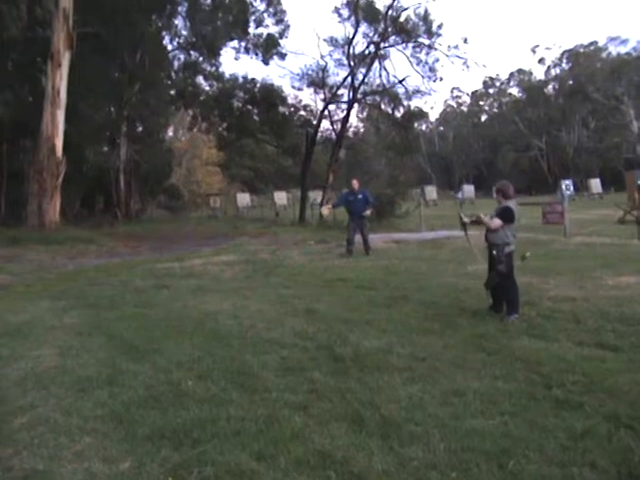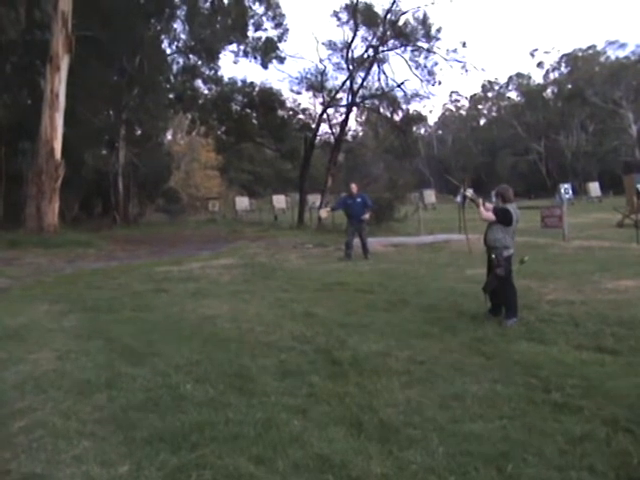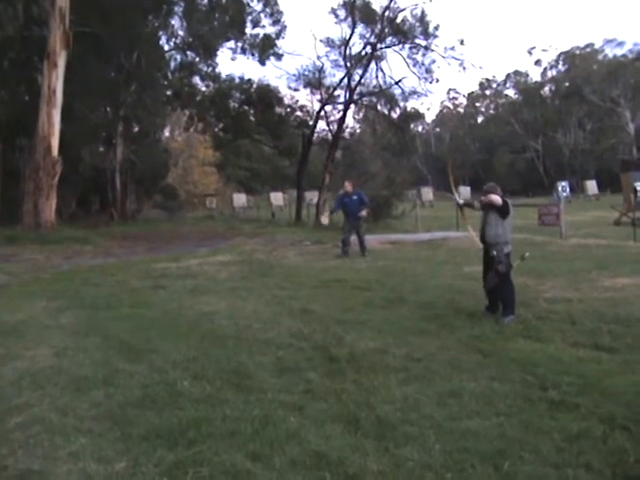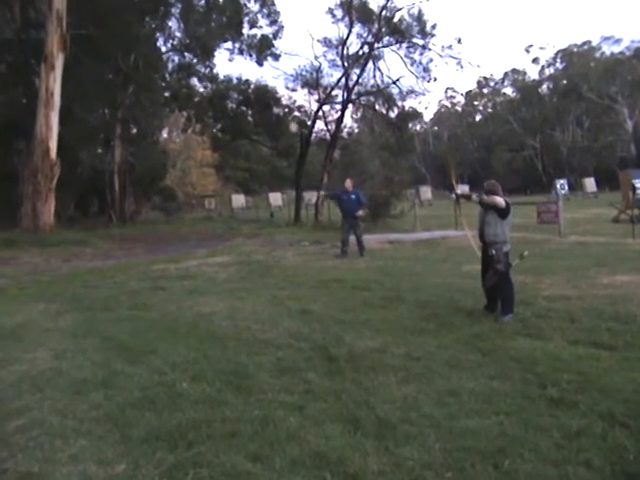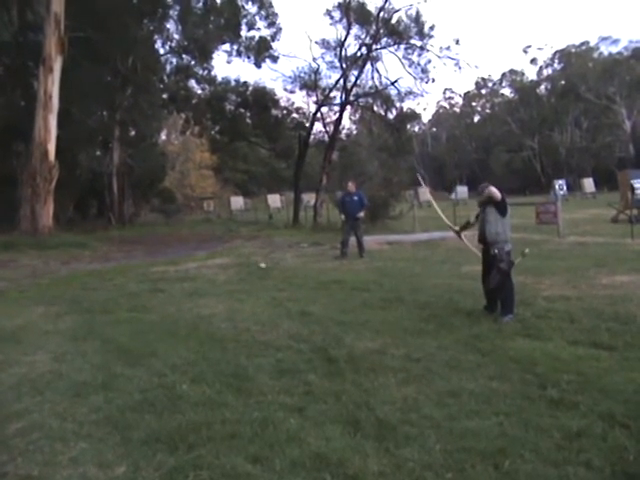
dt=1s
person 1, frame 1
left shoulder: (507, 209)
right shoulder: (505, 207)
left elbow: (493, 225)
right elbow: (492, 220)
left wrist: (483, 219)
right wrist: (475, 220)
left hip: (503, 250)
right hip: (497, 249)
left knee: (507, 280)
right knee: (494, 279)
left ankle: (513, 311)
right ankle: (497, 306)
person 1, frame 2
left shoulder: (506, 212)
right shoulder: (503, 209)
left elbow: (485, 216)
right elbow: (489, 207)
left wrist: (480, 206)
left hip: (502, 253)
right hip: (495, 252)
left knee: (505, 284)
right knee: (493, 282)
left ankle: (512, 315)
right ankle: (496, 310)
person 1, frame 3
left shoulder: (503, 204)
right shoulder: (490, 205)
left elbow: (493, 198)
right elbow: (477, 205)
left wrist: (484, 200)
right wrist: (464, 203)
left hip: (500, 250)
right hip: (489, 249)
left knee: (503, 281)
right knee: (489, 280)
left ankle: (509, 313)
right ankle: (493, 307)
person 1, frame 4
left shoulder: (503, 204)
right shoulder: (488, 203)
left elbow: (497, 200)
right elbow: (475, 197)
left wrist: (485, 200)
right wrist: (462, 195)
left hip: (499, 248)
right hip: (487, 247)
left knee: (503, 280)
right knee: (487, 279)
left ankle: (508, 311)
right ankle: (491, 306)
person 1, frame 5
left shoulder: (499, 204)
right shoulder: (485, 208)
left elbow: (491, 190)
right elbow: (475, 219)
left wrist: (481, 200)
right wrist: (461, 228)
left hip: (500, 249)
right hip: (488, 248)
left knee: (503, 280)
right knee: (487, 279)
left ankle: (507, 312)
right ankle: (491, 306)
